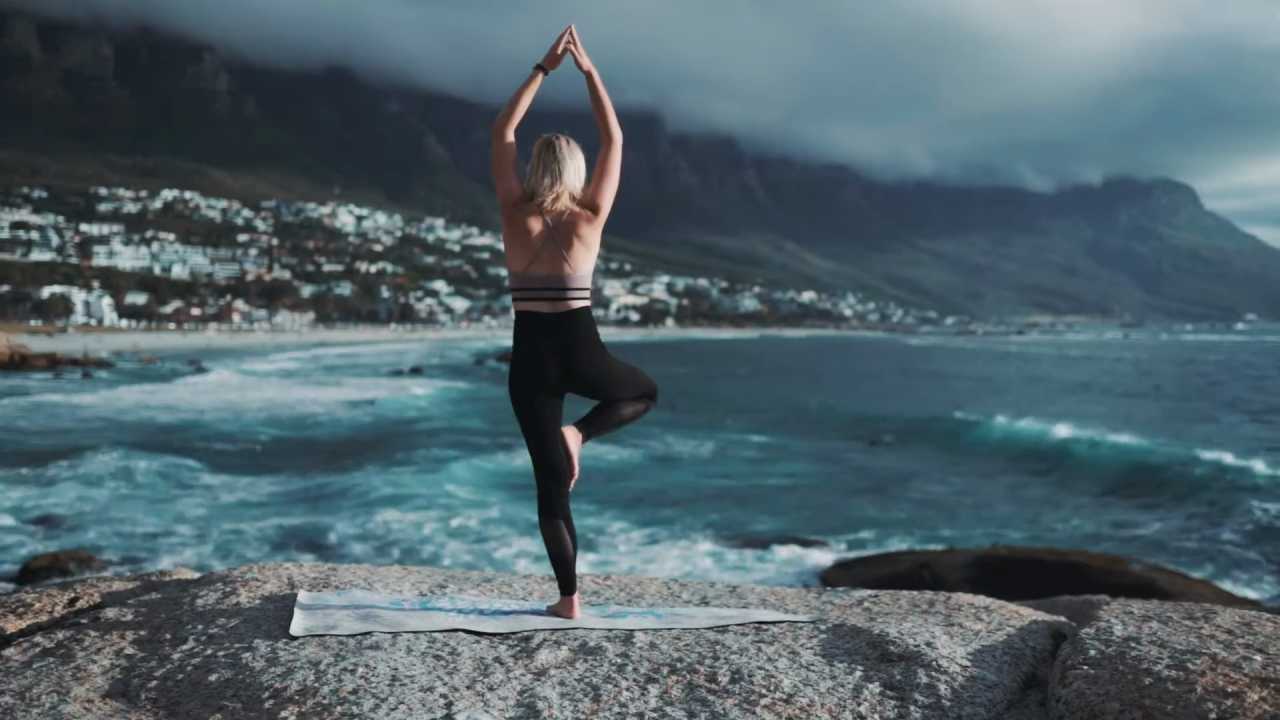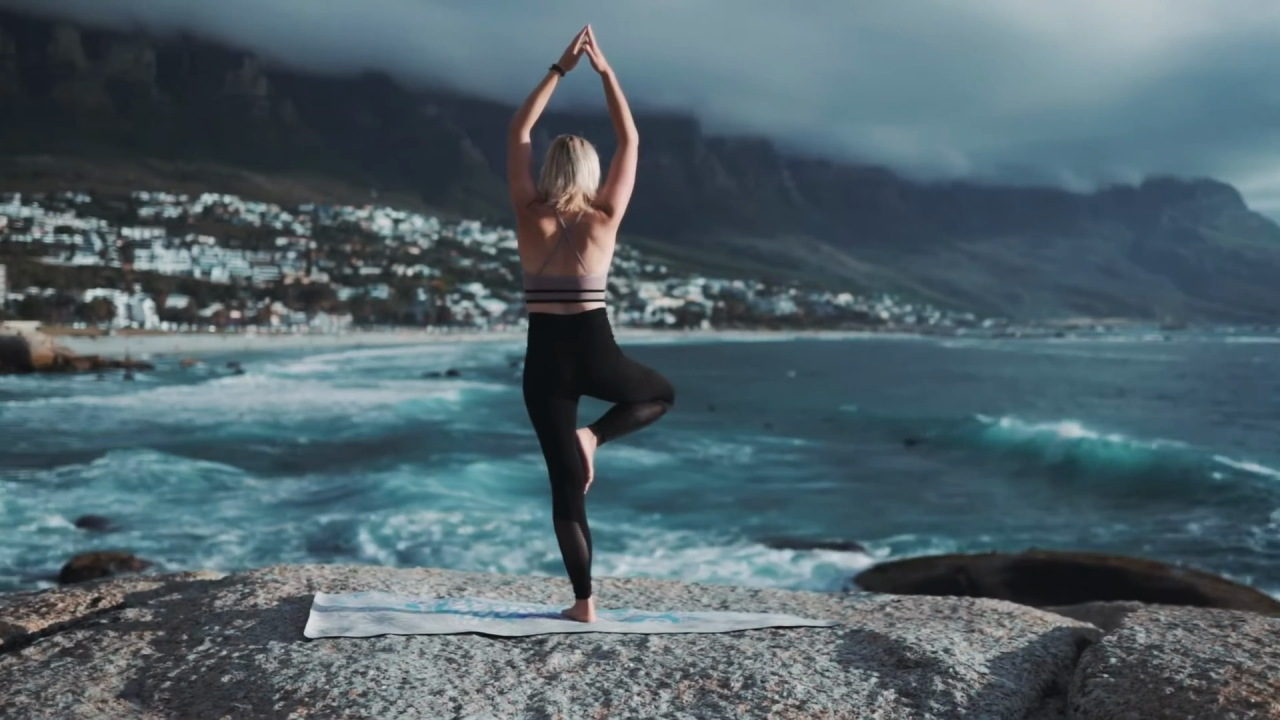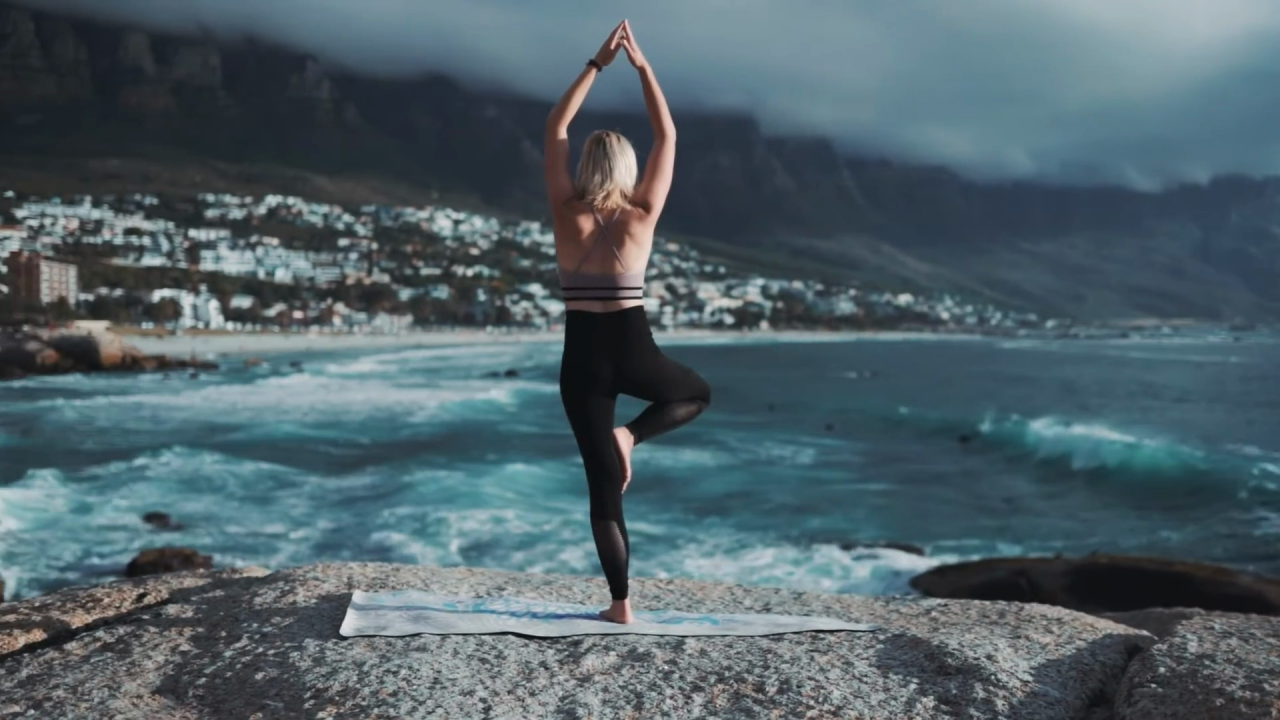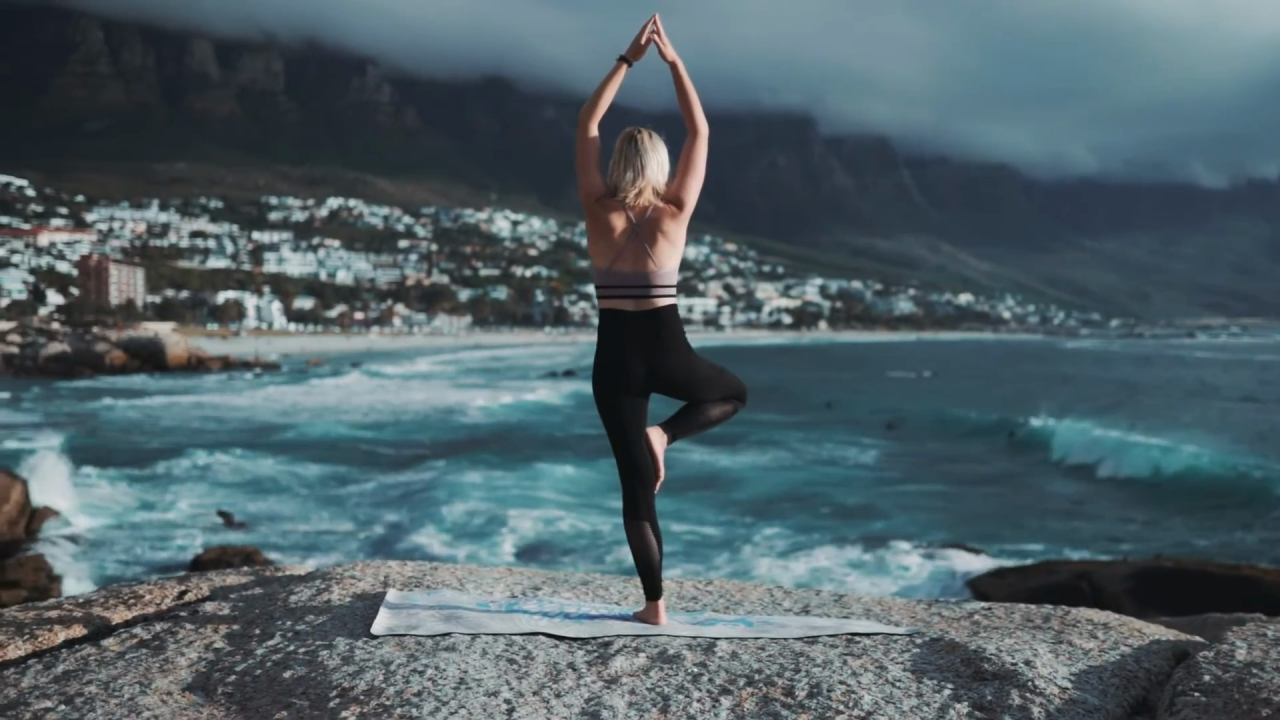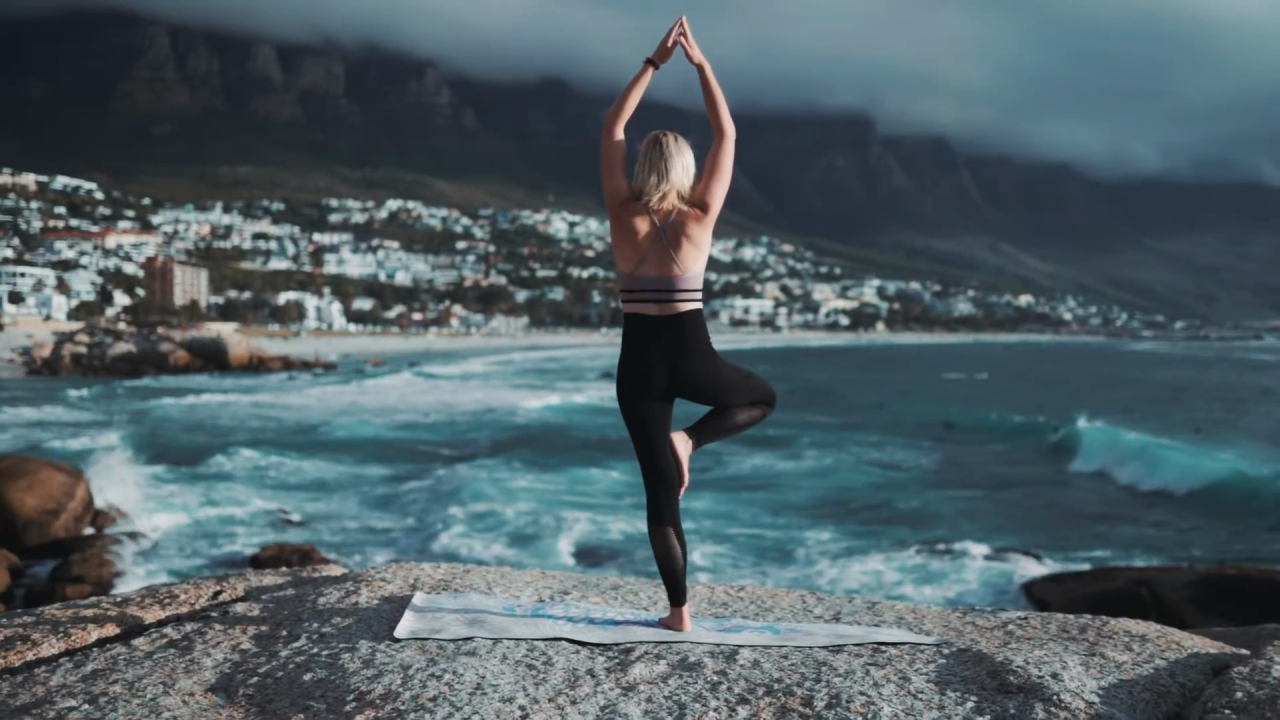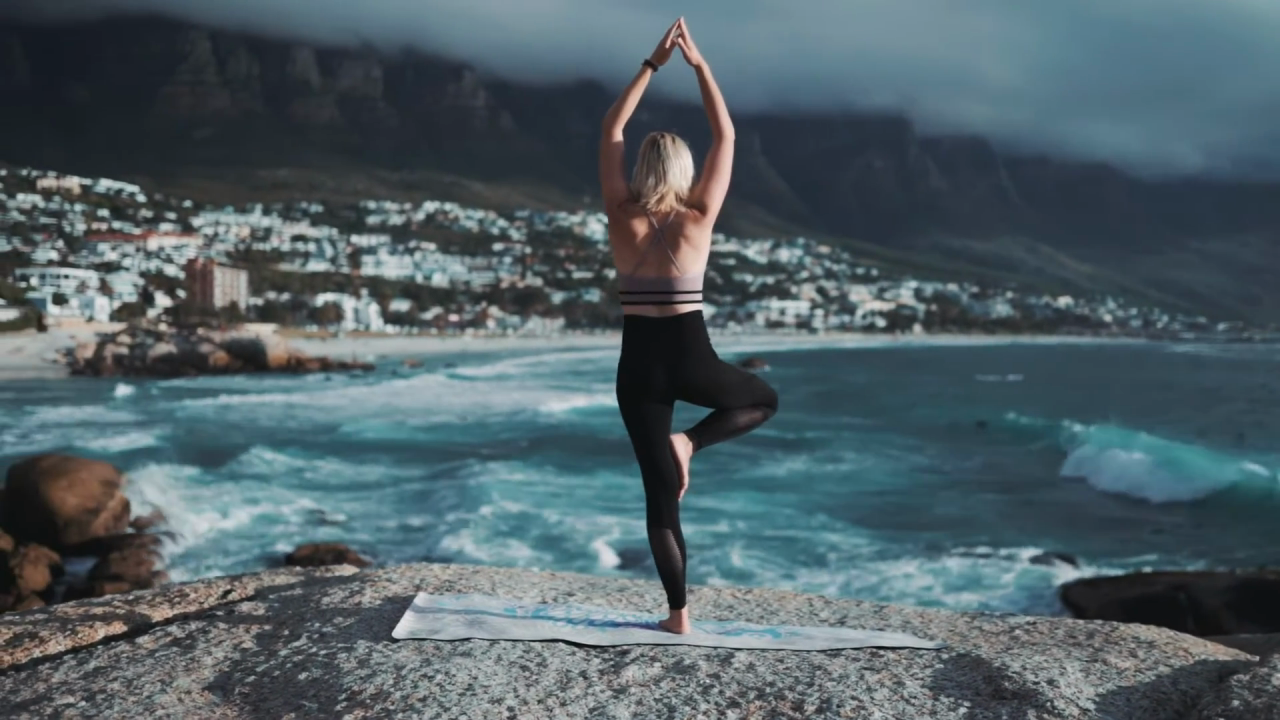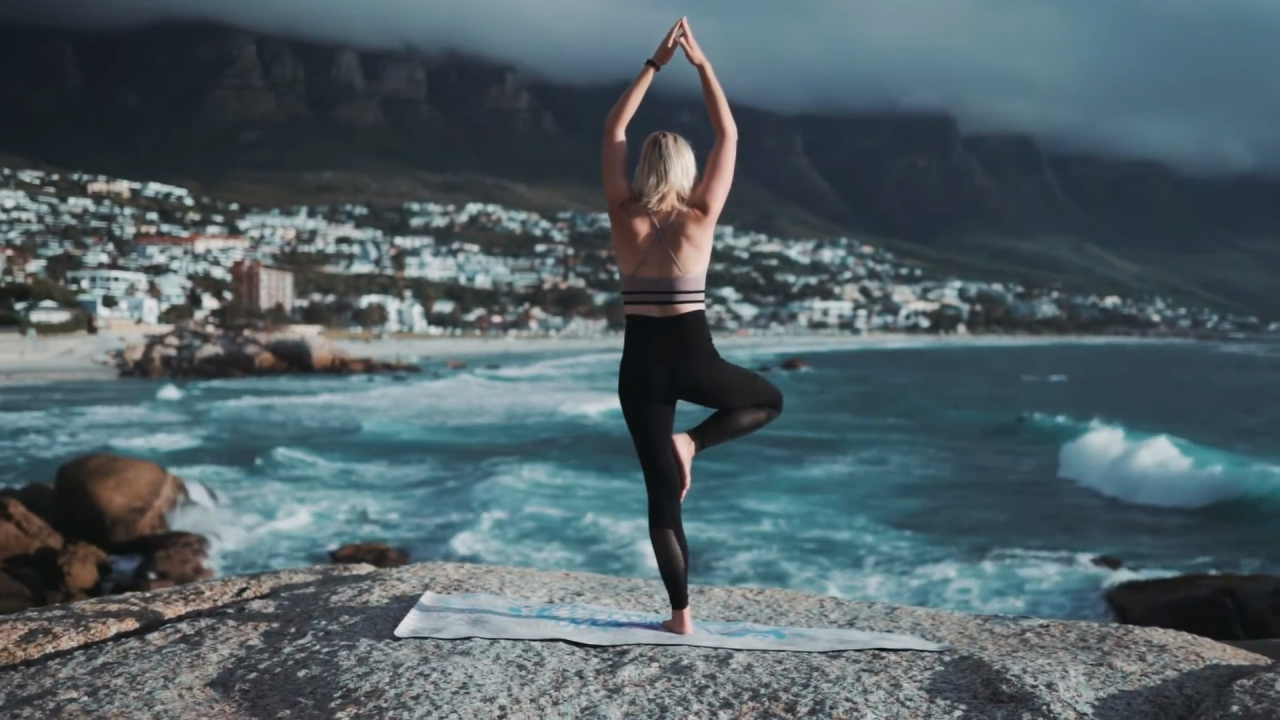
dt=0.7s
person 1, frame 1
left shoulder: (515, 215)
right shoulder: (591, 218)
left elbow: (503, 132)
right elbow: (614, 139)
left wrist: (543, 68)
right wrist: (588, 69)
left hip: (531, 358)
right hip: (581, 353)
left knee: (551, 485)
right knee: (645, 392)
left ankle: (569, 600)
right ankle: (579, 433)
person 1, frame 2
left shoulder: (529, 217)
right shoulder: (604, 219)
left elbow: (518, 133)
right elbow: (629, 139)
left wrist: (559, 69)
right wrist: (603, 69)
left hip: (544, 360)
right hip: (595, 355)
left knee: (565, 487)
right knee: (661, 393)
left ankle: (584, 604)
right ankle: (594, 436)
person 1, frame 3
left shoulder: (566, 214)
right shoulder: (642, 216)
left elbow: (555, 129)
right elbow: (667, 136)
left wrist: (597, 63)
right wrist: (641, 64)
left hip: (582, 359)
right hip: (633, 353)
left knee: (603, 487)
right knee: (697, 392)
left ankle: (620, 605)
right ankle: (631, 435)
person 1, frame 4
left shoulder: (598, 212)
right shoulder: (674, 214)
left elbow: (586, 126)
right elbow: (699, 131)
left wrist: (627, 59)
right wrist: (672, 60)
left hip: (615, 358)
right hip: (666, 352)
left knee: (636, 488)
right knee: (734, 393)
left ankle: (655, 607)
right ankle: (665, 434)
person 1, frame 5
left shoulder: (623, 216)
right shoulder: (699, 217)
left elbow: (612, 129)
right elbow: (726, 134)
left wrist: (654, 62)
right wrist: (698, 61)
left hip: (638, 362)
right hip: (690, 357)
left knee: (660, 493)
right knee: (762, 397)
left ankle: (678, 612)
right ankle: (690, 438)
person 1, frame 6
left shoulder: (622, 218)
right shoulder: (698, 219)
left elbow: (610, 131)
right elbow: (725, 135)
left wrist: (652, 64)
right wrist: (697, 63)
left hip: (639, 365)
right hip: (690, 360)
left knee: (660, 495)
right knee: (764, 399)
left ankle: (678, 615)
right ankle: (691, 441)
person 1, frame 7
left shoulder: (623, 217)
right shoulder: (701, 217)
left elbow: (613, 131)
right elbow: (728, 134)
left wrist: (653, 64)
right wrist: (699, 62)
left hip: (640, 365)
right hip: (692, 360)
left knee: (662, 494)
right knee: (768, 400)
left ankle: (680, 616)
right ankle: (692, 441)
